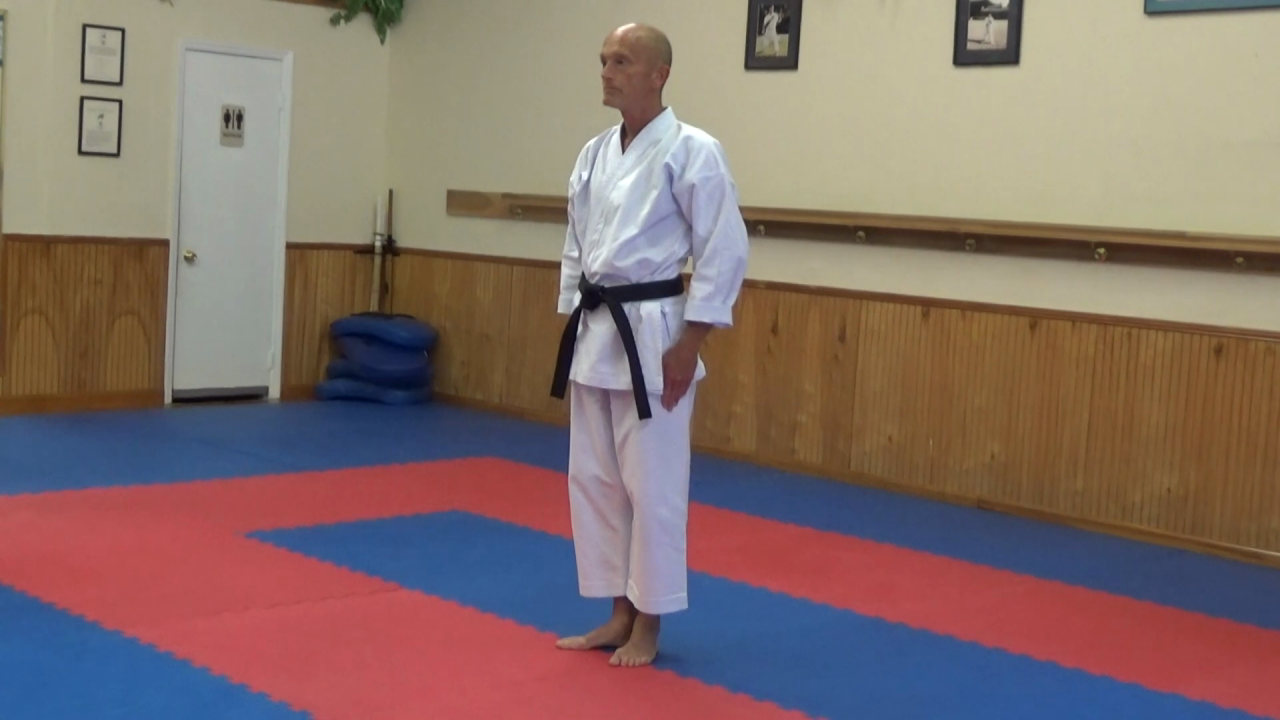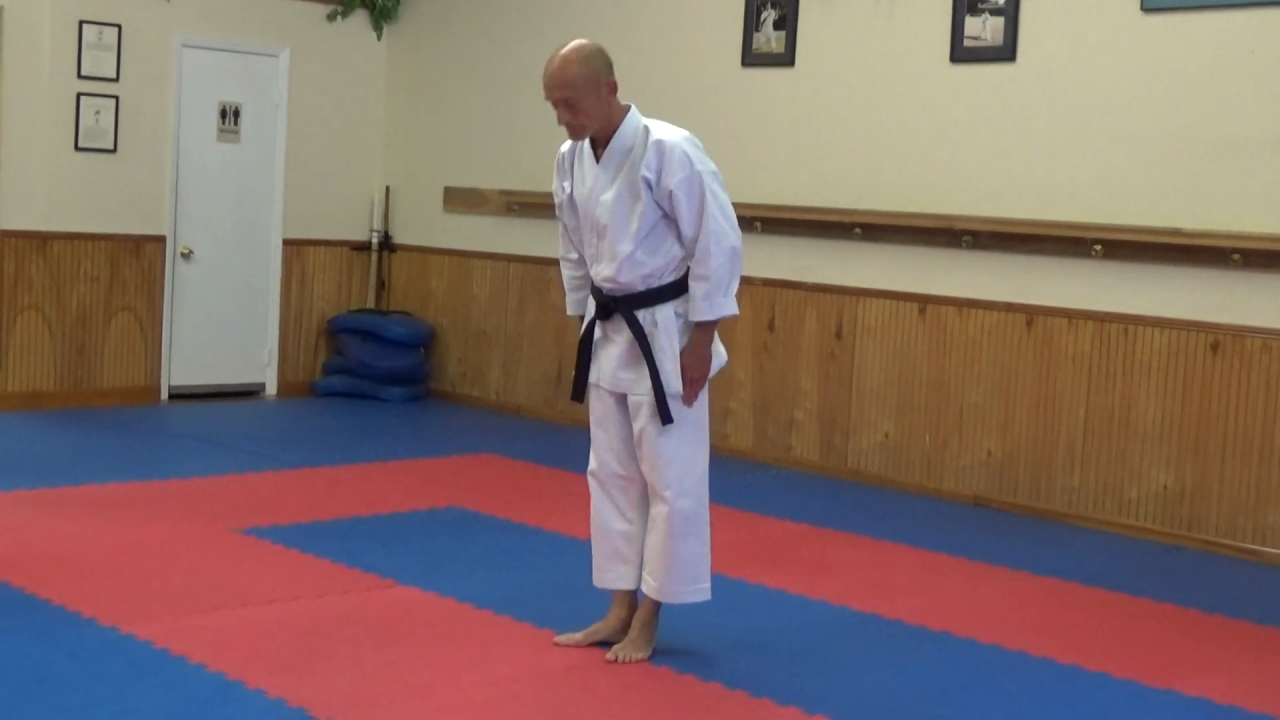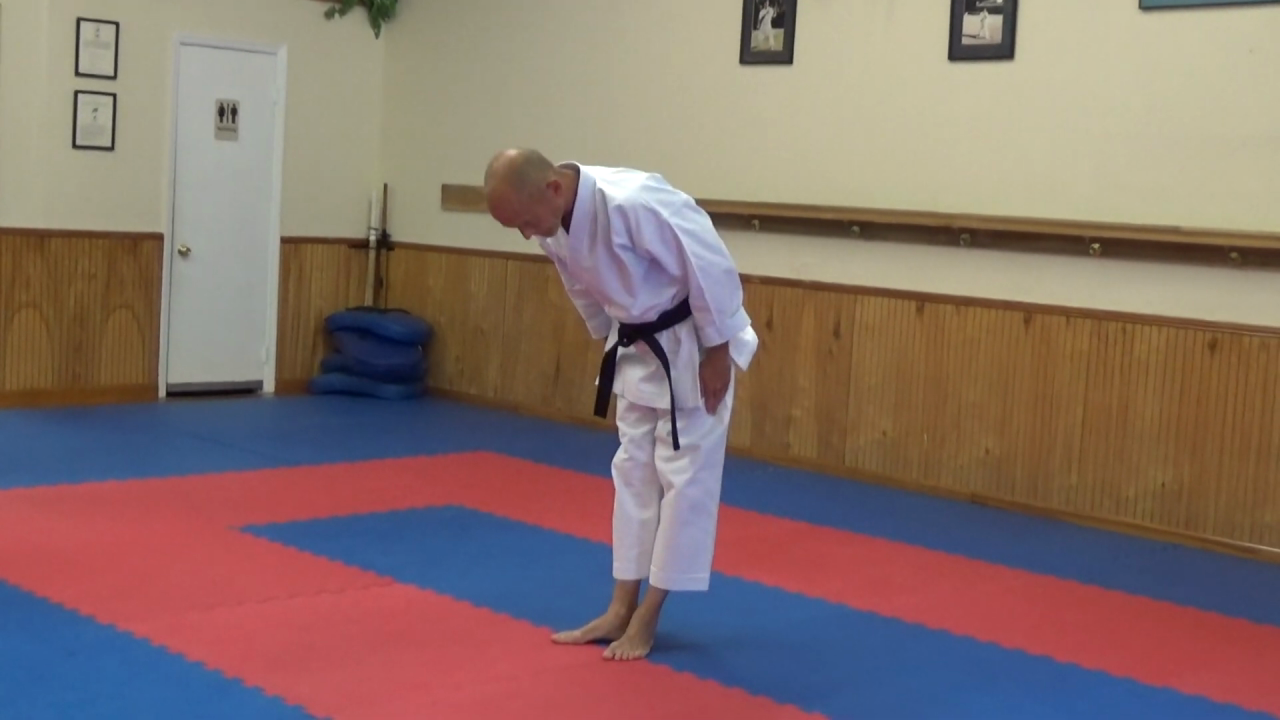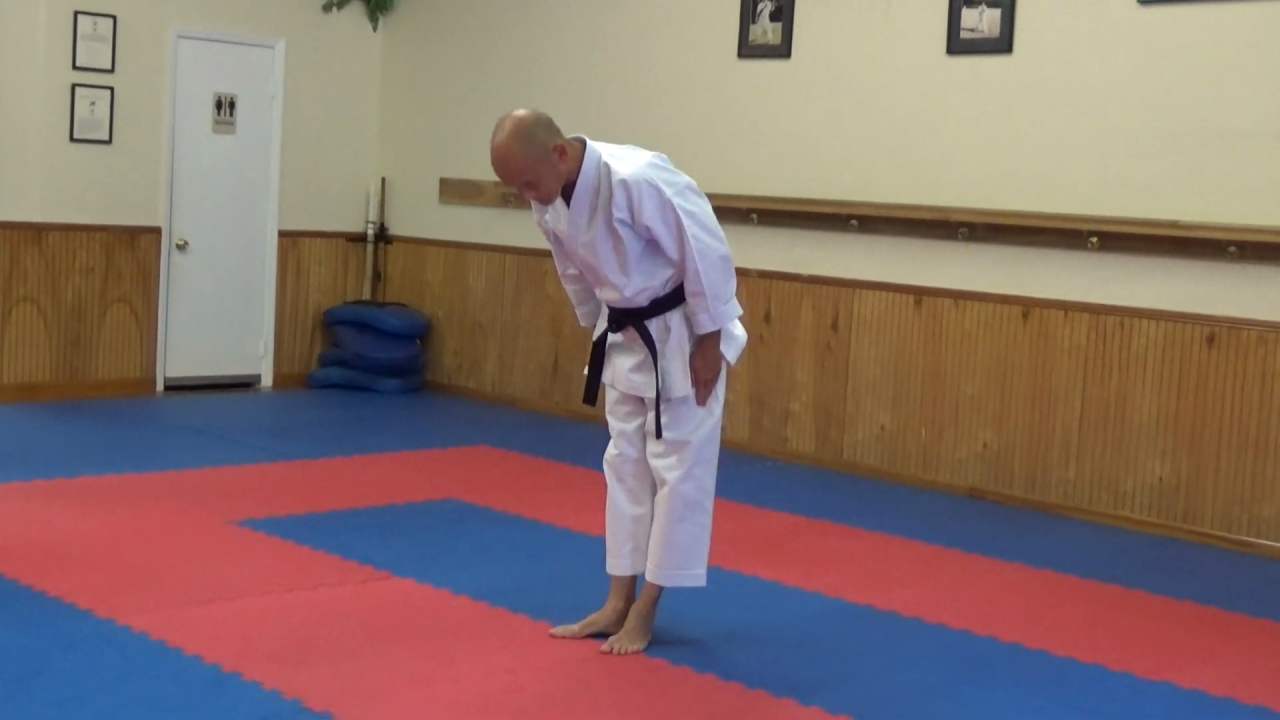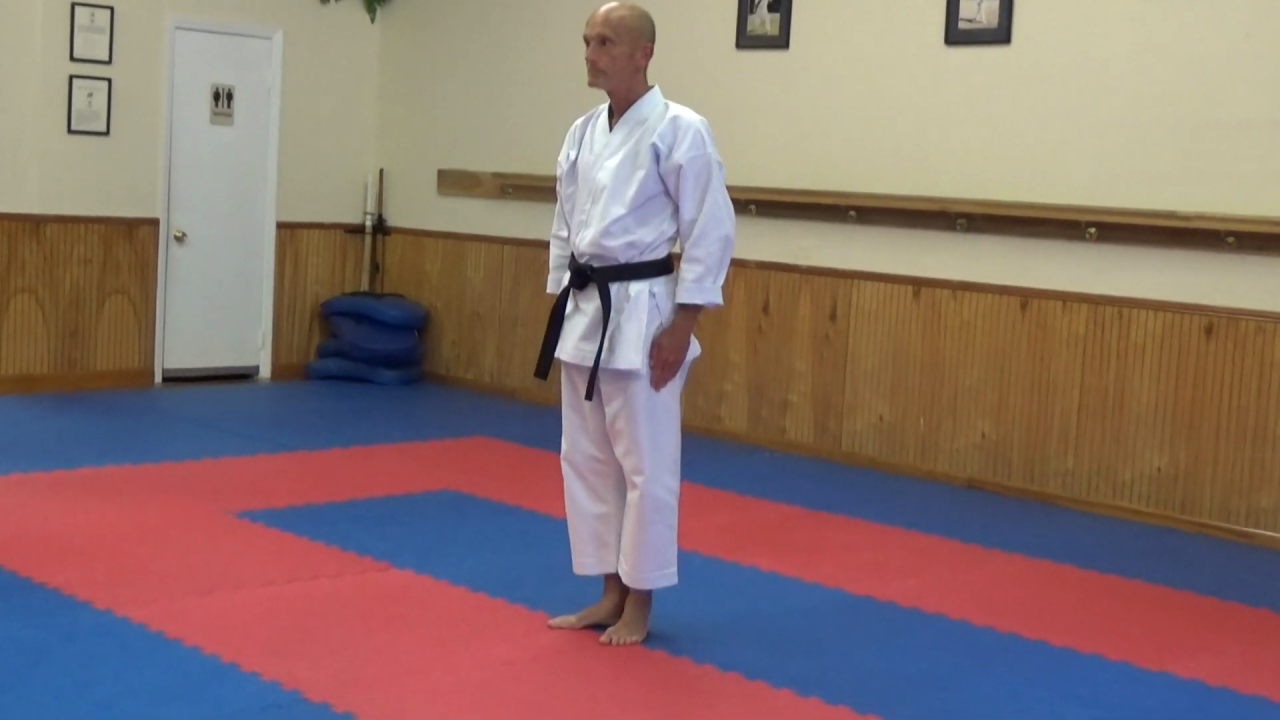
dt=1s
person 1, frame 1
left shoulder: (693, 151)
right shoulder: (594, 153)
left elbow: (724, 253)
left wrist: (689, 344)
right wrist: (574, 327)
left hip: (652, 333)
right hip: (593, 332)
left knee: (652, 484)
right knee: (593, 479)
left ankle: (648, 623)
right ankle: (619, 614)
person 1, frame 2
left shoulder: (670, 150)
right shoulder: (570, 160)
left elbow: (718, 246)
left wrist: (700, 340)
right wrist: (587, 324)
left hip: (664, 334)
right hip: (608, 334)
left knee: (671, 479)
right knee: (611, 474)
left ankle: (648, 620)
right ankle: (620, 610)
person 1, frame 3
left shoulder: (633, 202)
right shoulder: (553, 222)
left elbow: (710, 267)
left wrist: (716, 353)
right wrist: (615, 346)
left hip: (693, 340)
right hip: (639, 345)
left knee: (684, 473)
right knee: (633, 470)
left ankle: (647, 617)
right ankle: (621, 609)
person 1, frame 4
left shoulder: (637, 179)
right shoulder: (549, 198)
left elbow: (707, 254)
left wrist: (707, 345)
right wrist: (605, 333)
left hip: (684, 332)
right hip: (628, 336)
left knee: (677, 468)
right knee: (625, 465)
left ankle: (644, 610)
right ankle: (618, 603)
person 1, frame 5
left shoulder: (680, 130)
right shoulder: (582, 132)
left elbow: (710, 233)
left wrist: (681, 326)
right wrist: (564, 304)
left hip: (642, 312)
right hip: (583, 310)
left knee: (644, 463)
right knee: (586, 459)
left ankle: (638, 603)
right ankle: (610, 594)
